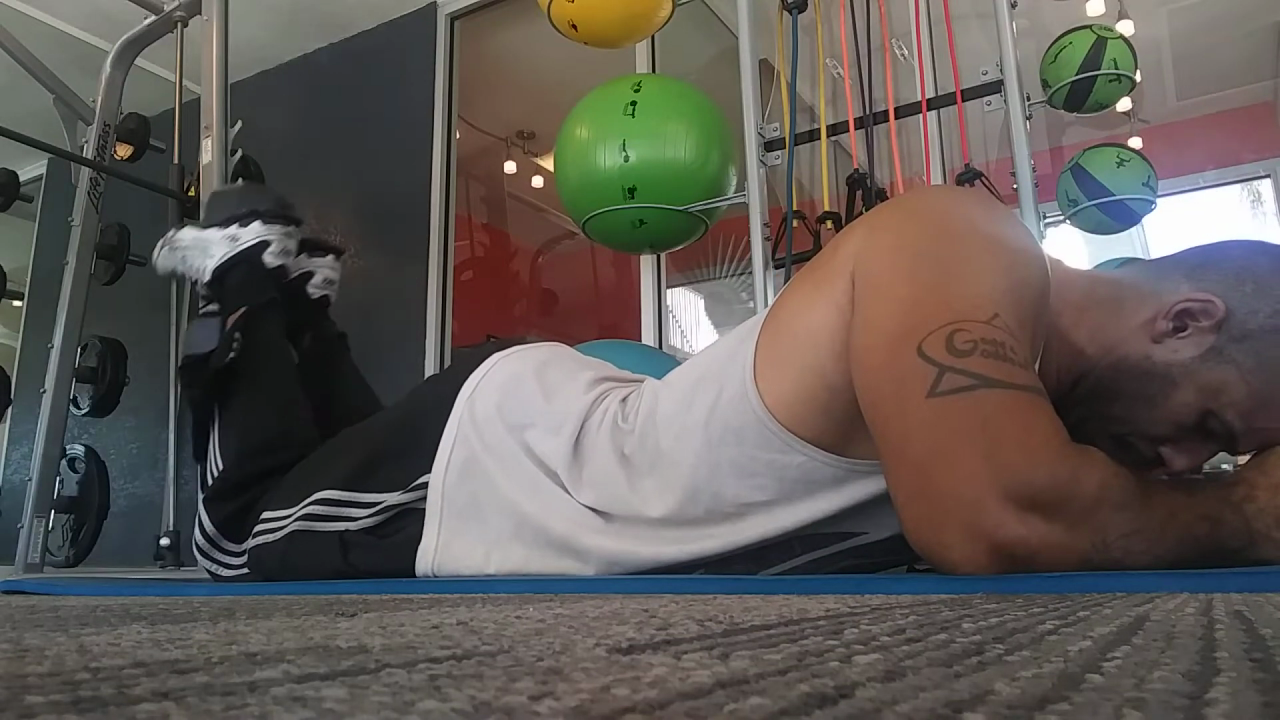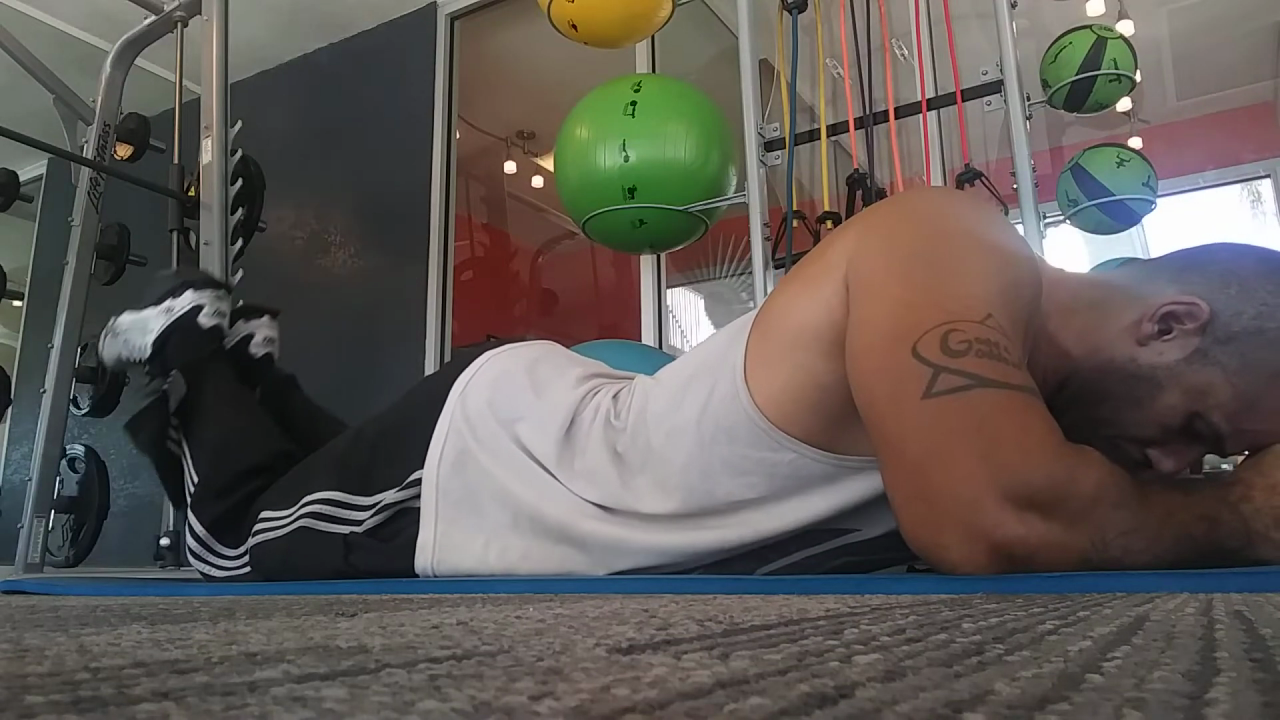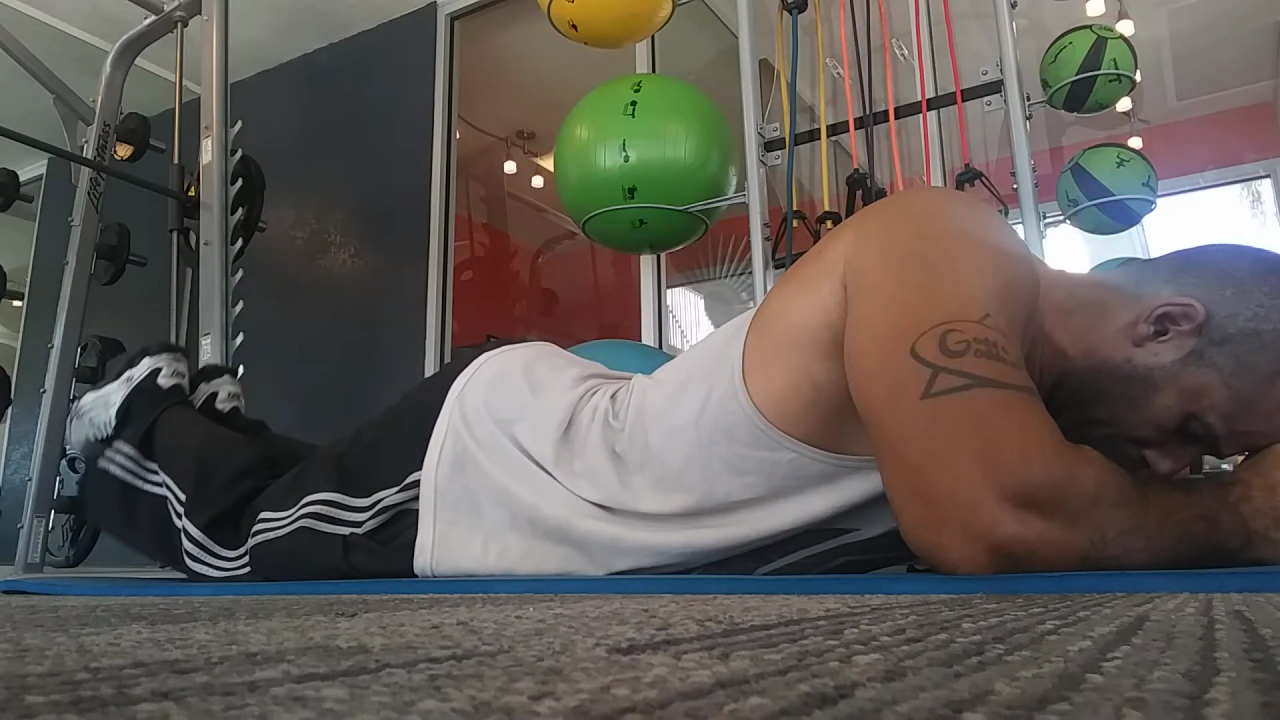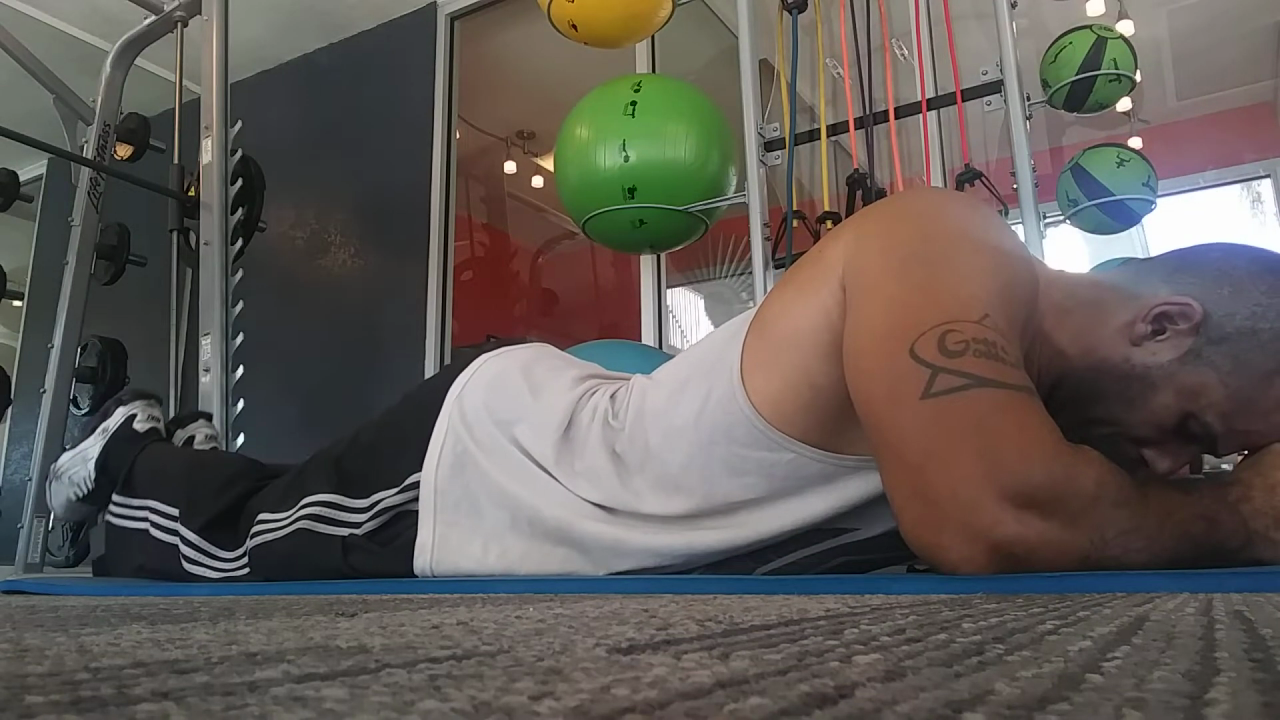
dt=0.3s
person 1, frame 1
left shoulder: (1022, 370)
right shoulder: (959, 248)
right elbow: (997, 521)
left hip: (553, 432)
right hip: (473, 462)
right knee: (244, 536)
left ankle: (289, 299)
right ankle: (260, 281)
person 1, frame 2
left shoulder: (1014, 372)
right shoulder: (949, 249)
right elbow: (993, 521)
left hip: (553, 432)
right hip: (465, 462)
right knee: (238, 541)
left ankle: (227, 359)
right ankle: (197, 354)
person 1, frame 3
left shoulder: (1008, 368)
right shoulder: (947, 249)
right elbow: (993, 519)
left hip: (549, 430)
right hip: (466, 461)
right knee: (234, 541)
left ankle: (193, 412)
right ankle: (160, 414)
person 1, frame 4
left shoulder: (1012, 375)
right shoulder: (946, 248)
right elbow: (993, 519)
left hip: (544, 438)
right hip: (462, 464)
right knee: (228, 554)
left ankle: (169, 452)
right ankle: (137, 456)
